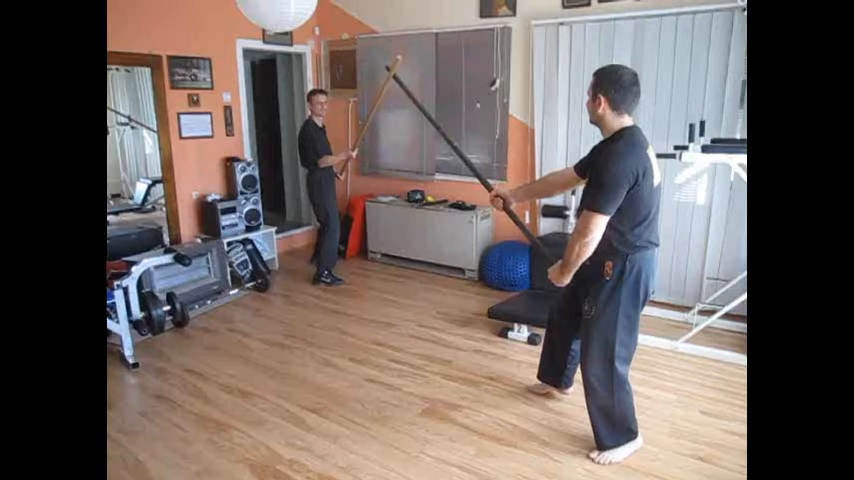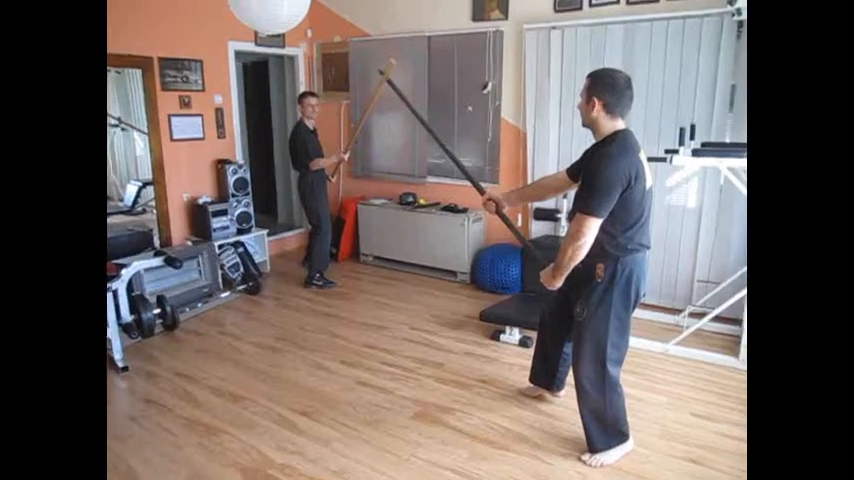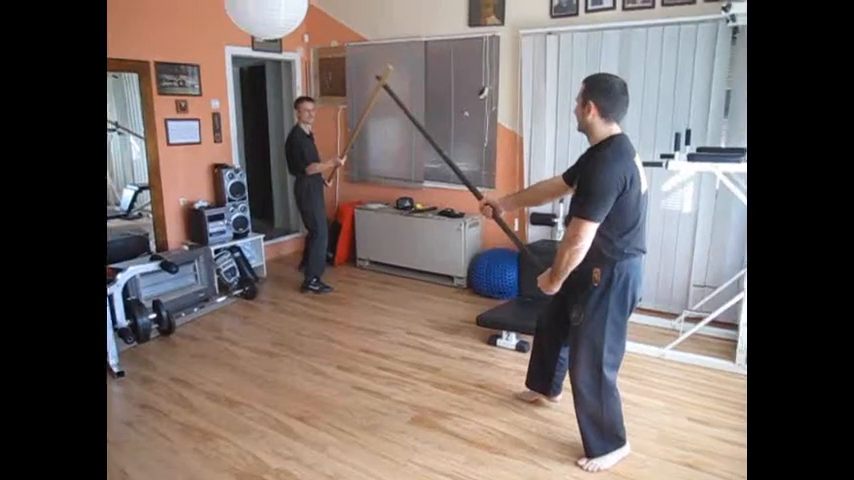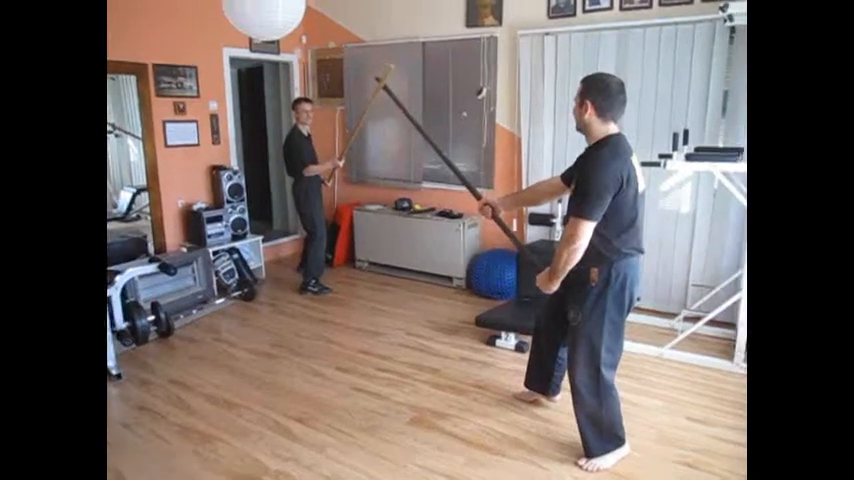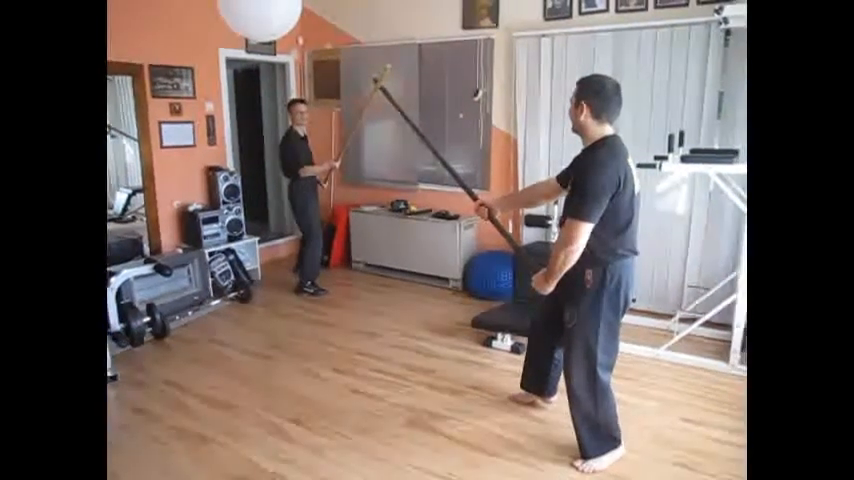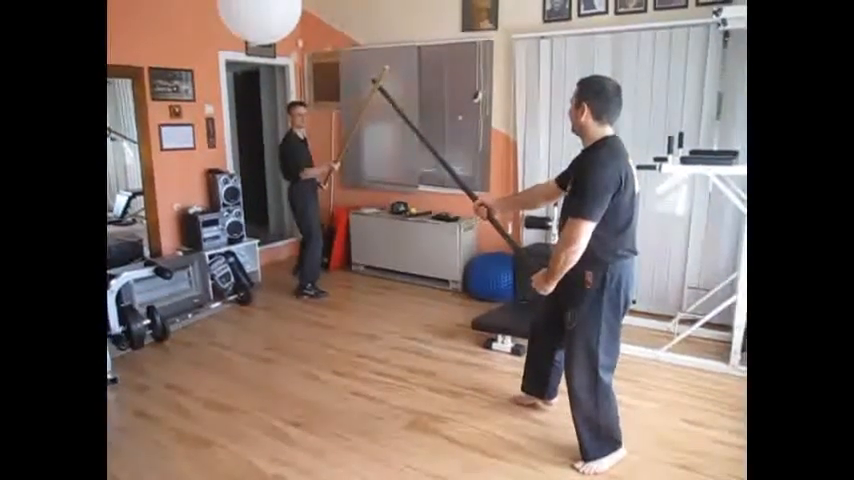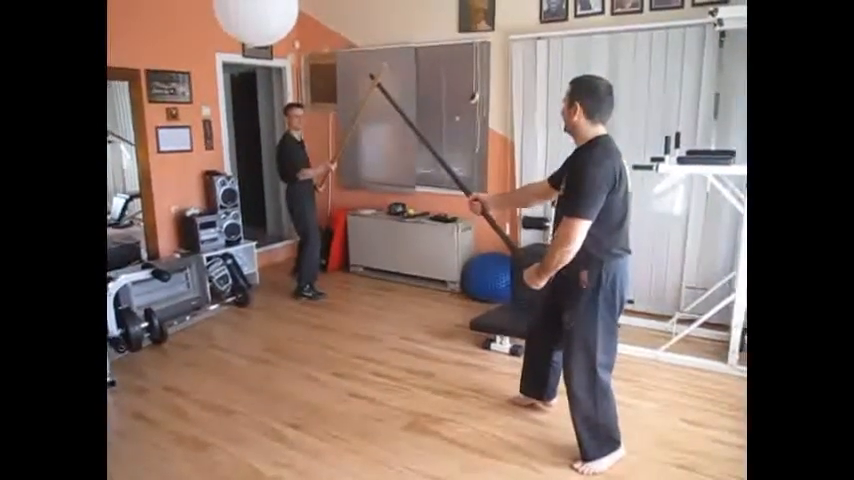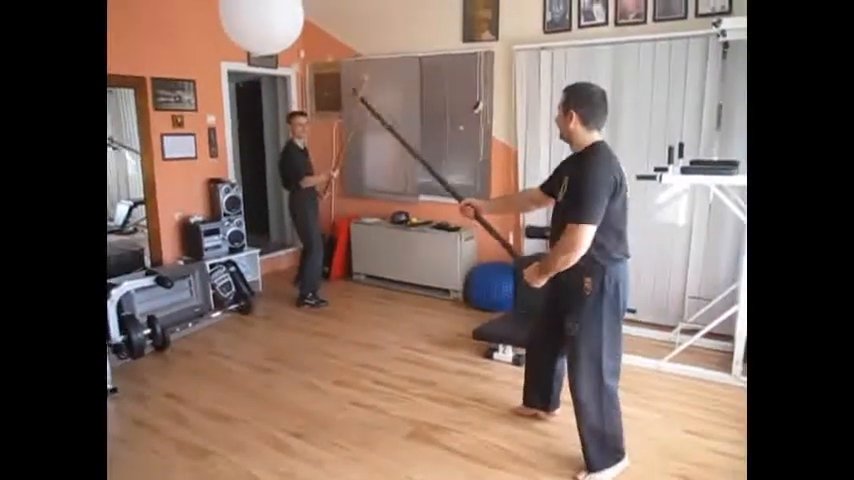
dt=0.4s
person 1, frame 1
left shoulder: (619, 156)
right shoulder: (621, 144)
left elbow: (589, 230)
right elbow: (566, 178)
left wrist: (564, 270)
right wrist: (516, 195)
left hip: (623, 267)
right hip: (608, 259)
left knee: (602, 355)
right knee: (564, 316)
left ankle: (621, 437)
right ankle: (557, 379)
person 1, frame 2
left shoulder: (612, 160)
right shoulder: (612, 147)
left elbow: (581, 234)
right elbow: (558, 182)
left wrist: (556, 274)
right wrist: (508, 198)
left hip: (614, 270)
right hip: (599, 262)
left knee: (594, 357)
right knee: (555, 319)
left ankle: (612, 440)
right ankle: (549, 382)
person 1, frame 3
left shoulder: (607, 163)
right shoulder: (606, 152)
left elbow: (578, 238)
right elbow: (555, 186)
left wrist: (554, 278)
right wrist: (505, 202)
left hip: (610, 274)
right hip: (596, 267)
left knee: (590, 362)
right knee: (552, 324)
left ankle: (609, 444)
right ankle: (545, 387)
person 1, frame 4
left shoulder: (604, 162)
right shoulder: (606, 151)
left elbow: (576, 238)
right elbow: (553, 187)
left wrist: (552, 277)
right wrist: (503, 203)
left hip: (607, 274)
right hip: (593, 267)
left knee: (589, 361)
right knee: (550, 324)
left ankle: (608, 444)
right ankle: (544, 387)
person 1, frame 5
left shoulder: (601, 164)
right shoulder: (600, 153)
left elbow: (573, 239)
right elbow: (550, 189)
left wrist: (548, 278)
right wrist: (500, 204)
left hip: (602, 275)
right hip: (588, 269)
left knee: (585, 363)
right knee: (545, 326)
left ankle: (604, 445)
right ankle: (539, 389)
person 1, frame 6
left shoulder: (602, 164)
right shoulder: (597, 155)
left elbow: (574, 239)
right elbow: (549, 191)
left wrist: (549, 278)
right wrist: (499, 204)
left hip: (602, 276)
right hip: (586, 270)
left knee: (587, 364)
right knee: (546, 329)
left ankle: (604, 447)
right ankle: (540, 391)
person 1, frame 7
left shoulder: (596, 162)
right shoulder: (588, 154)
left elbow: (570, 237)
right elbow: (544, 190)
left wrist: (541, 272)
right wrist: (492, 201)
left hip: (597, 274)
right hip: (579, 269)
left knee: (585, 363)
right knee: (544, 331)
left ankle: (604, 447)
right ankle: (539, 392)
person 1, frame 8
left shoulder: (597, 167)
right shoulder: (577, 162)
left elbow: (576, 243)
right elbow: (536, 197)
left wrist: (541, 271)
right wrist: (485, 205)
left hip: (597, 281)
right hip: (574, 277)
left knee: (590, 371)
right knee: (543, 340)
right ankle: (541, 402)
person 2, frame 1
left shoulder: (319, 127)
right shoulder: (309, 130)
right elbow: (320, 161)
left wrist: (333, 169)
right wrist: (344, 156)
left hip: (325, 179)
right hip: (318, 181)
left knee: (326, 222)
right knee: (332, 225)
left ankle: (318, 255)
right ankle: (323, 272)
person 2, frame 2
left shoulder: (311, 129)
right shoulder: (300, 132)
right elbow: (312, 164)
left wrist: (325, 171)
right wrist: (335, 159)
left hip: (316, 182)
right hip: (310, 183)
left knee: (318, 225)
right knee: (323, 228)
left ankle: (310, 258)
right ankle: (315, 275)
person 2, frame 3
left shoulder: (307, 134)
right shoulder: (296, 137)
right elbow: (308, 168)
left wrist: (321, 176)
right wrist: (332, 163)
left hip: (313, 186)
right hip: (306, 188)
left knee: (315, 229)
right knee: (320, 232)
left ankle: (306, 263)
right ankle: (311, 280)
person 2, frame 4
left shoulder: (305, 135)
right shoulder: (294, 139)
right elbow: (305, 170)
left wrist: (321, 175)
right wrist: (330, 165)
left hip: (311, 188)
right hip: (305, 189)
left knee: (314, 231)
right knee: (318, 234)
left ankle: (305, 265)
right ankle: (310, 281)
person 2, frame 5
left shoulder: (302, 136)
right shoulder: (290, 140)
right elbow: (301, 171)
left wrist: (317, 176)
right wrist: (326, 167)
left hip: (308, 189)
right hip: (301, 190)
left knee: (310, 233)
right knee: (314, 235)
left ankle: (302, 266)
right ankle: (306, 282)
person 2, frame 6
left shoulder: (301, 139)
right shoulder: (290, 142)
right elbow: (302, 173)
left wrist: (317, 178)
right wrist: (326, 168)
left hip: (307, 191)
right hip: (300, 193)
left knee: (309, 235)
right knee: (314, 238)
left ankle: (301, 269)
right ankle: (306, 285)
person 2, frame 7
left shoulder: (298, 141)
right shoulder: (287, 144)
right elbow: (300, 174)
left wrist: (314, 180)
right wrist: (323, 168)
left hip: (305, 193)
right hip: (298, 194)
left knee: (307, 237)
right knee: (312, 239)
left ankle: (300, 271)
right ankle: (304, 286)
person 2, frame 8
left shoulder: (302, 149)
right shoulder: (290, 152)
right elbow: (302, 181)
left wrist: (317, 189)
right wrist: (325, 176)
left hip: (308, 201)
right hip: (301, 203)
left knee: (310, 245)
right knee: (315, 247)
left ankle: (302, 279)
right ankle: (307, 294)
